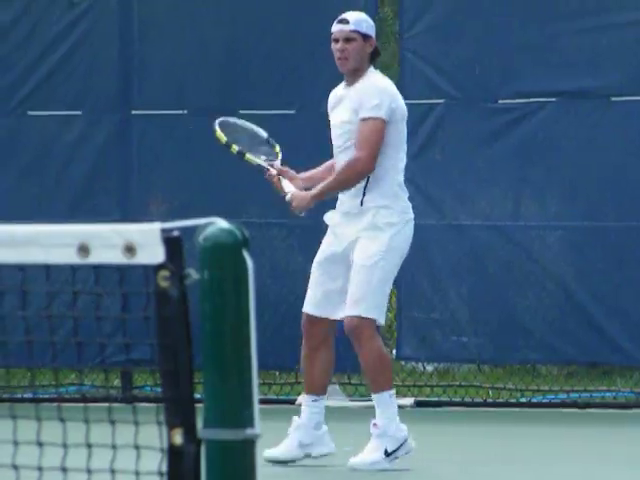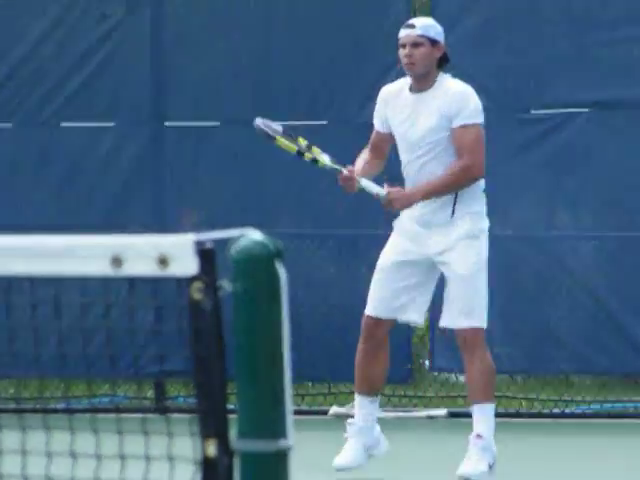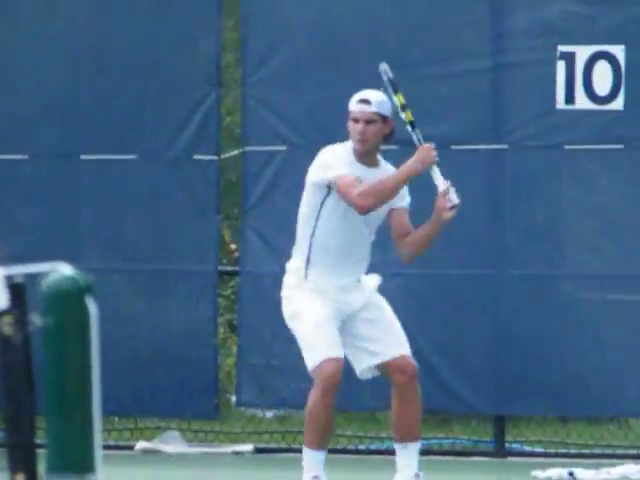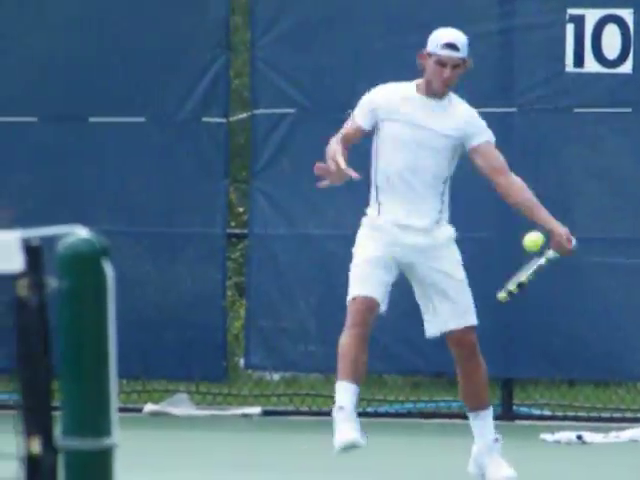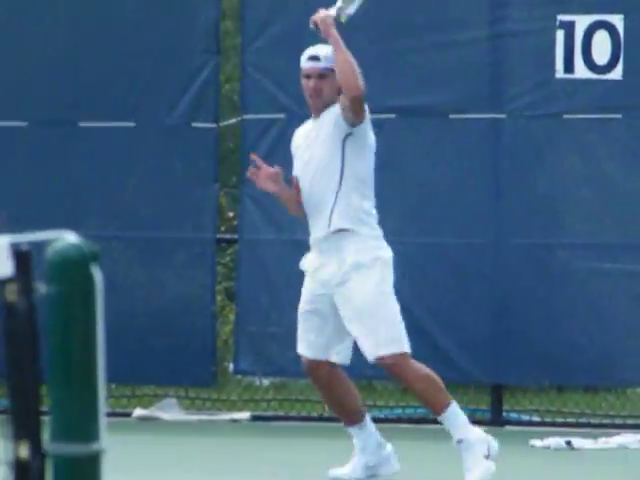
dt=0.5s
person 1, frame 1
left shoulder: (379, 91)
right shoulder: (337, 95)
left elbow: (364, 161)
left wrist: (312, 194)
right wrist: (297, 179)
left hip: (382, 222)
right hip: (345, 223)
left knee: (359, 323)
right knee: (314, 322)
left ankle: (389, 433)
right ankle: (309, 431)
person 1, frame 2
left shoulder: (460, 96)
right shoulder: (390, 95)
left elbow: (473, 167)
right elbow: (375, 151)
left wrist: (413, 194)
right wrist: (357, 172)
left hip: (461, 230)
right hip: (413, 228)
left knee: (469, 336)
right knee: (374, 324)
left ankle: (482, 443)
right ankle: (363, 432)
person 1, frame 3
left shoulder: (390, 177)
right shoulder: (331, 158)
left elbow: (408, 250)
right elbow: (362, 202)
left wrist: (438, 221)
right wrist: (415, 166)
left hip: (356, 291)
right hip: (307, 289)
left knee: (406, 370)
right knee: (330, 372)
person 1, frame 4
left shoulder: (466, 118)
right shoulder: (383, 97)
left elbow: (504, 179)
right elbow: (338, 142)
left wrist: (550, 224)
right wrist: (336, 163)
left hip: (433, 240)
right hip: (380, 231)
left knee: (465, 343)
right knee: (360, 313)
right ankle: (345, 419)
person 1, frame 5
left shoulder: (348, 118)
right shoulder: (302, 135)
left elbow: (354, 95)
left wrist: (331, 28)
right wrist: (280, 189)
left hip: (361, 262)
right hip: (323, 264)
left knee: (394, 363)
right knee: (318, 370)
left ankle: (471, 441)
